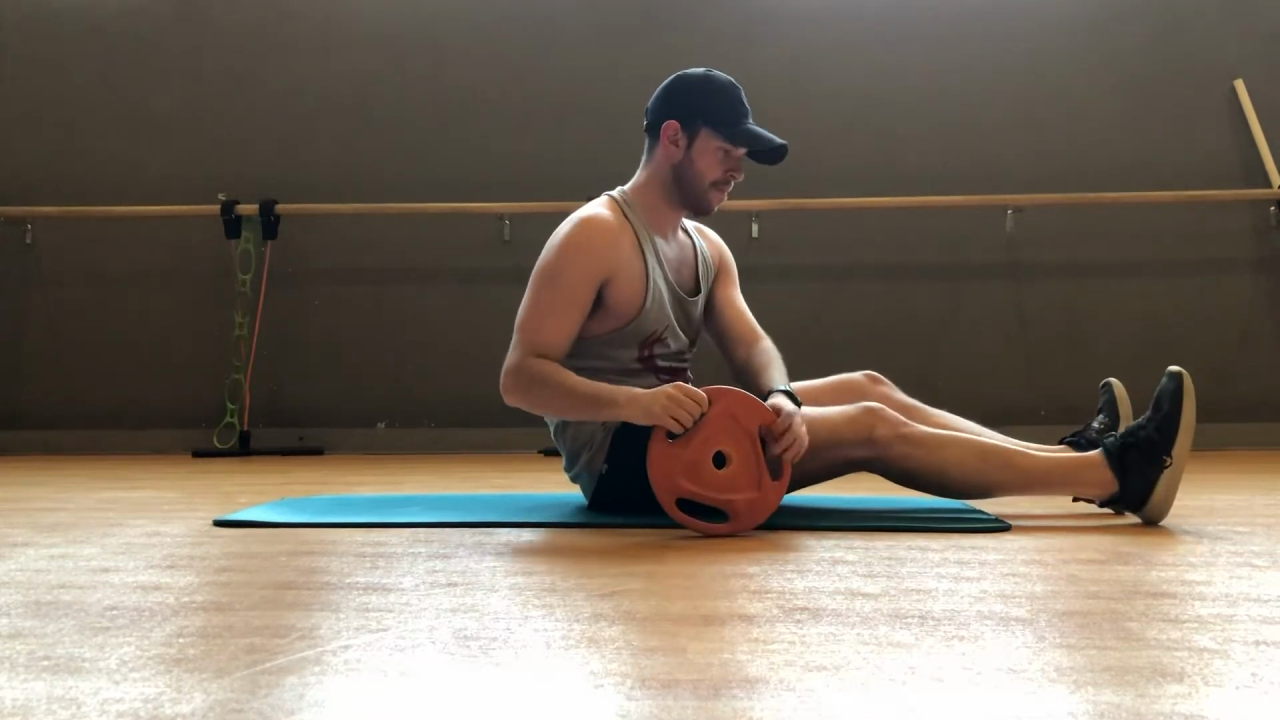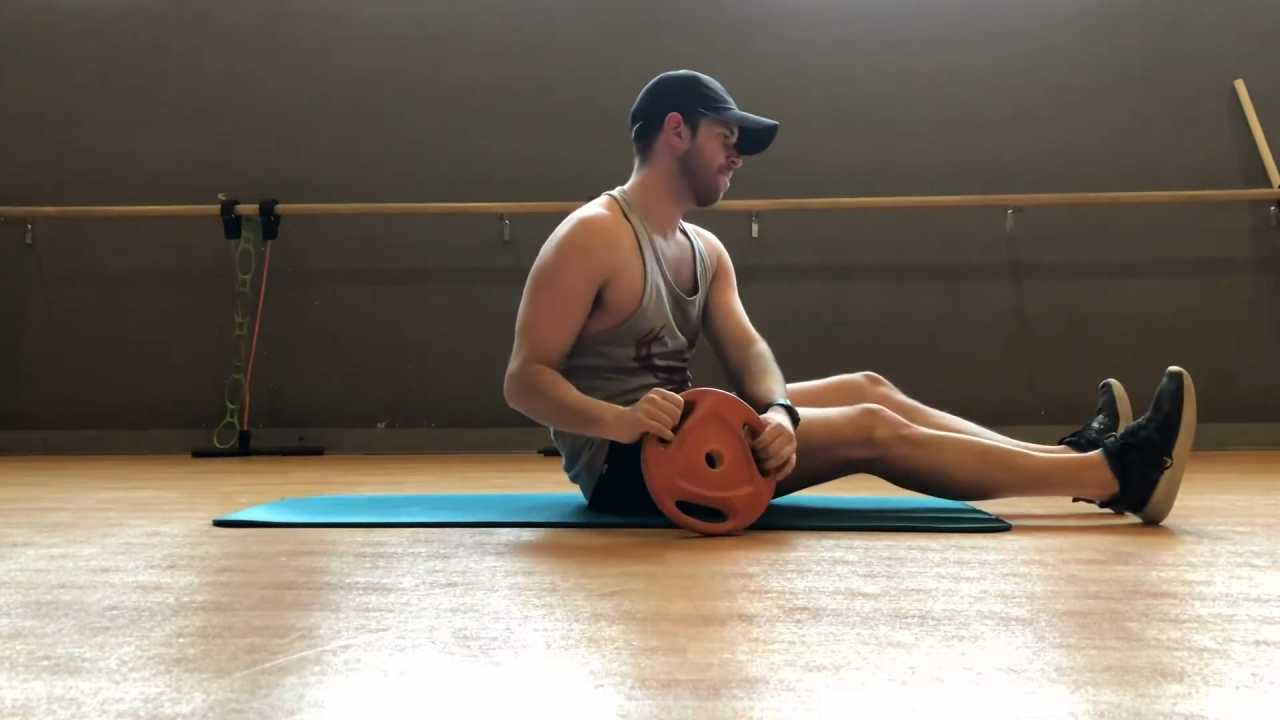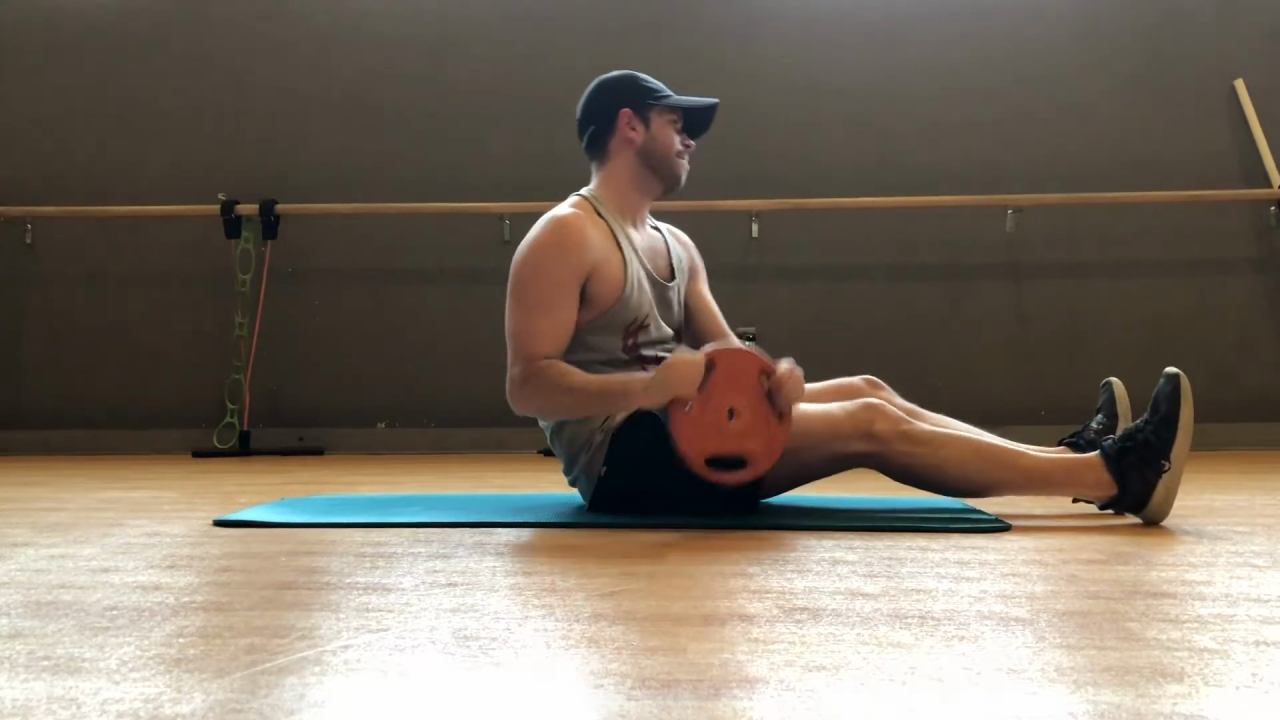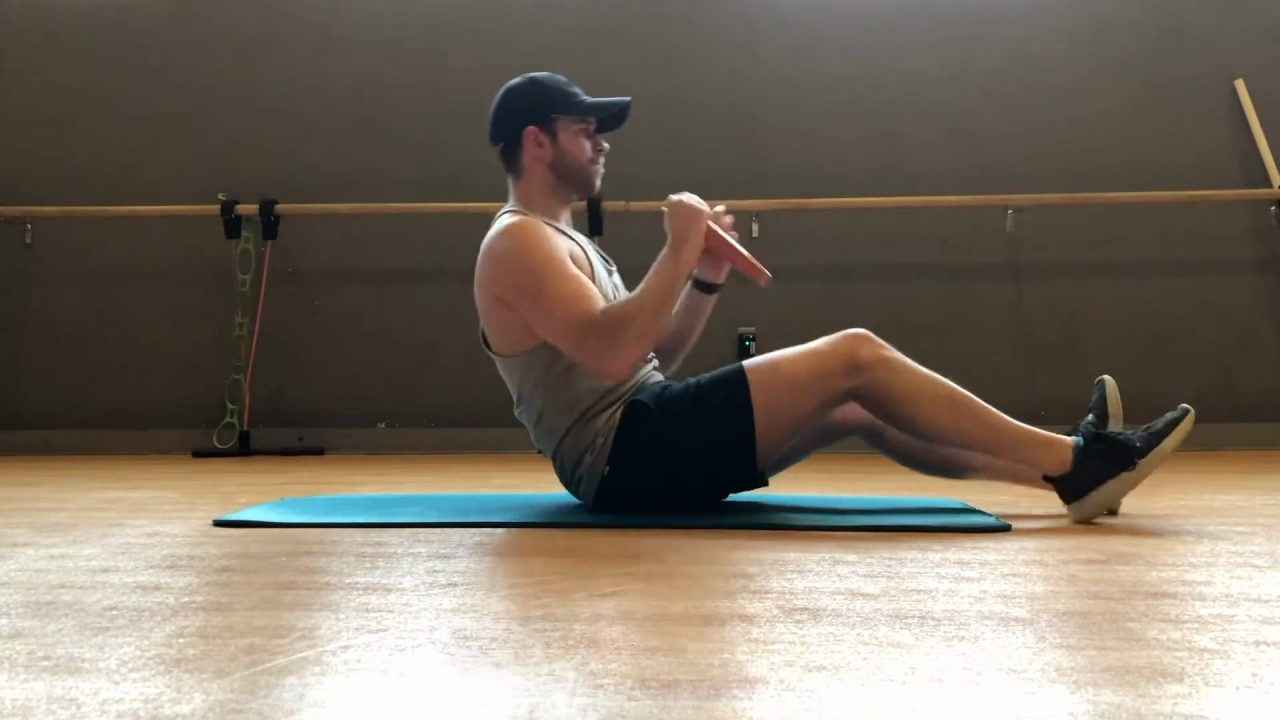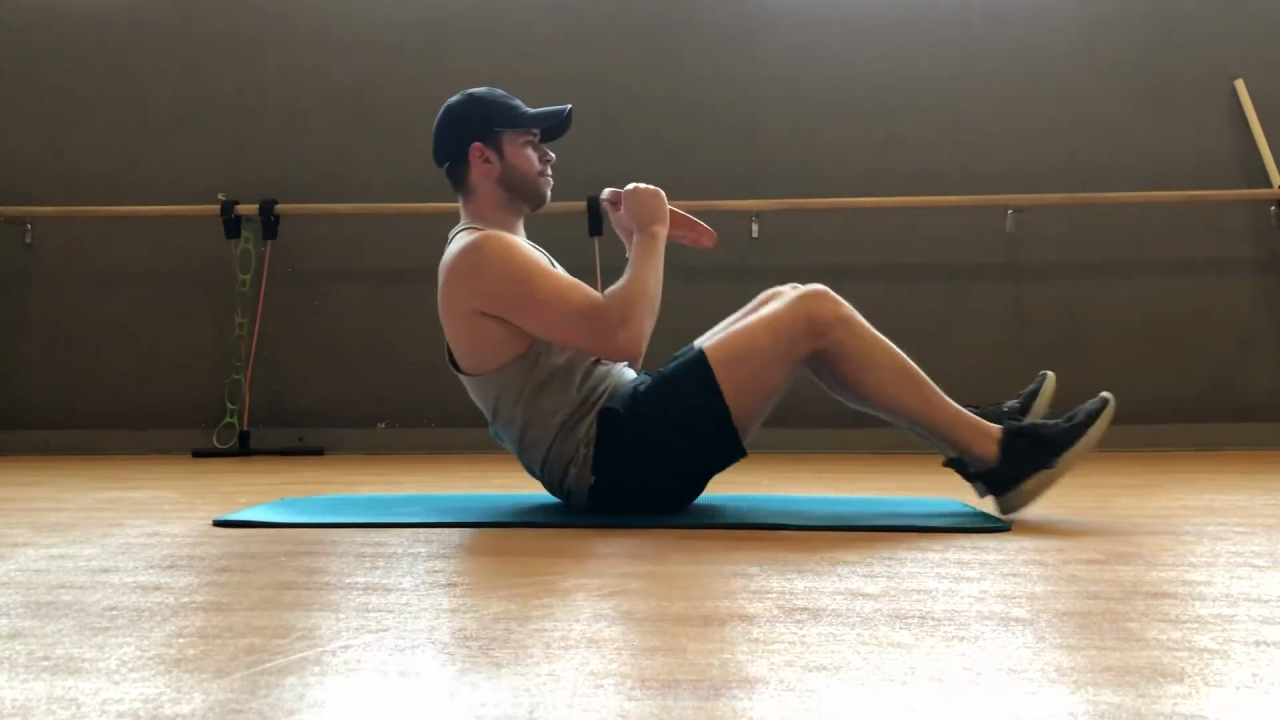
dt=0.4s
person 1, frame 1
left shoulder: (706, 246)
right shoulder: (592, 238)
left elbow: (752, 347)
right elbow: (520, 377)
left wrist: (780, 400)
right wrist: (634, 402)
left hip: (672, 437)
right hip: (622, 459)
left knee: (867, 389)
right knee: (870, 429)
left ankle: (1075, 456)
right ankle: (1115, 473)
person 1, frame 2
left shoulder: (703, 249)
right shoulder: (591, 237)
left elbow: (746, 352)
right elbow: (524, 380)
left wrist: (778, 413)
right wrist: (616, 420)
left hip: (673, 435)
right hip: (622, 463)
left knee: (866, 390)
right knee: (869, 432)
left ankle: (1077, 457)
right ankle: (1114, 475)
person 1, frame 3
left shoulder: (670, 244)
right shoulder: (564, 237)
left elbow: (719, 349)
right elbow: (527, 388)
left wrist: (765, 374)
right wrist: (650, 384)
left hip: (664, 436)
right hip: (622, 458)
left knee: (867, 397)
right knee: (867, 422)
left ankle: (1073, 459)
right ankle: (1117, 477)
person 1, frame 4
left shoulder: (561, 240)
right shoulder: (517, 242)
left elbow: (654, 362)
right elbow: (615, 354)
left wrist: (705, 278)
right wrist: (678, 251)
left hip: (642, 446)
right hip: (628, 457)
left knee: (853, 406)
right knee: (857, 356)
left ankle: (1064, 461)
right ankle: (1078, 462)
person 1, frame 5
left shoulder: (508, 254)
right shoulder: (481, 257)
left elbow: (614, 350)
right elbow: (622, 337)
left wrist: (638, 250)
right wrist: (651, 239)
left hip: (623, 449)
right hip: (614, 462)
left knee: (791, 310)
right knee: (814, 310)
left ankle: (979, 439)
right ankle: (1000, 454)
